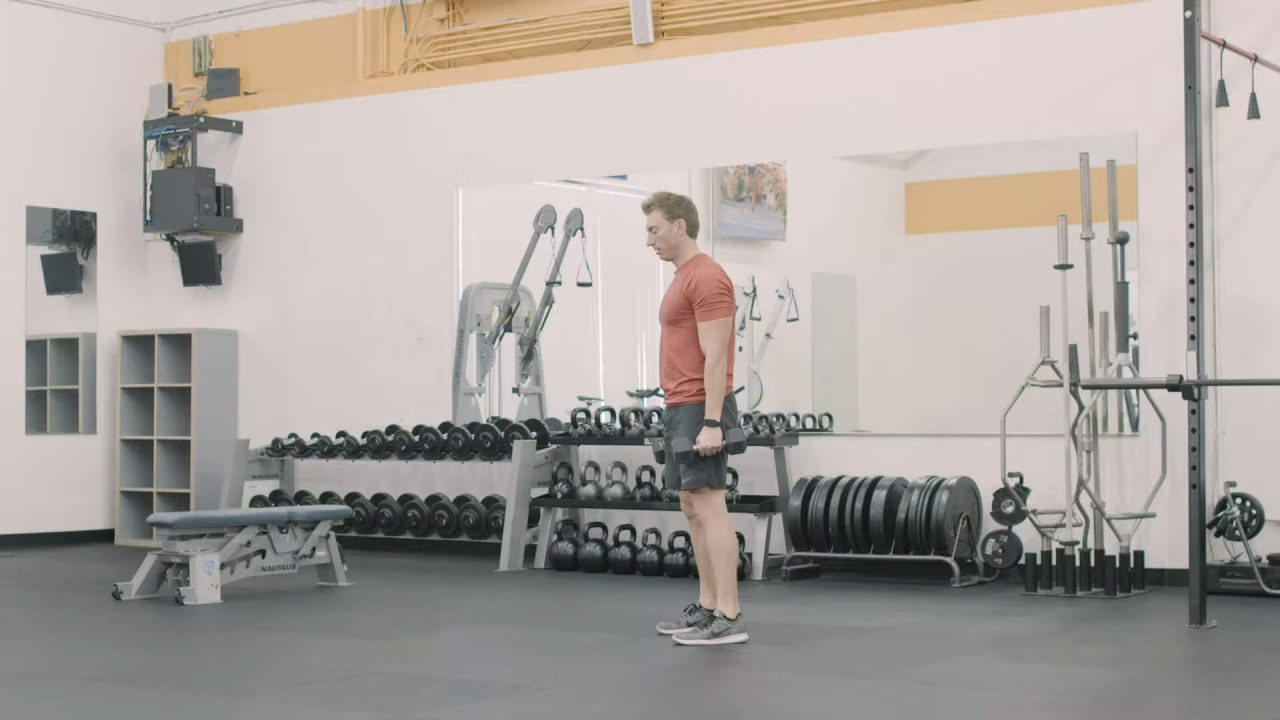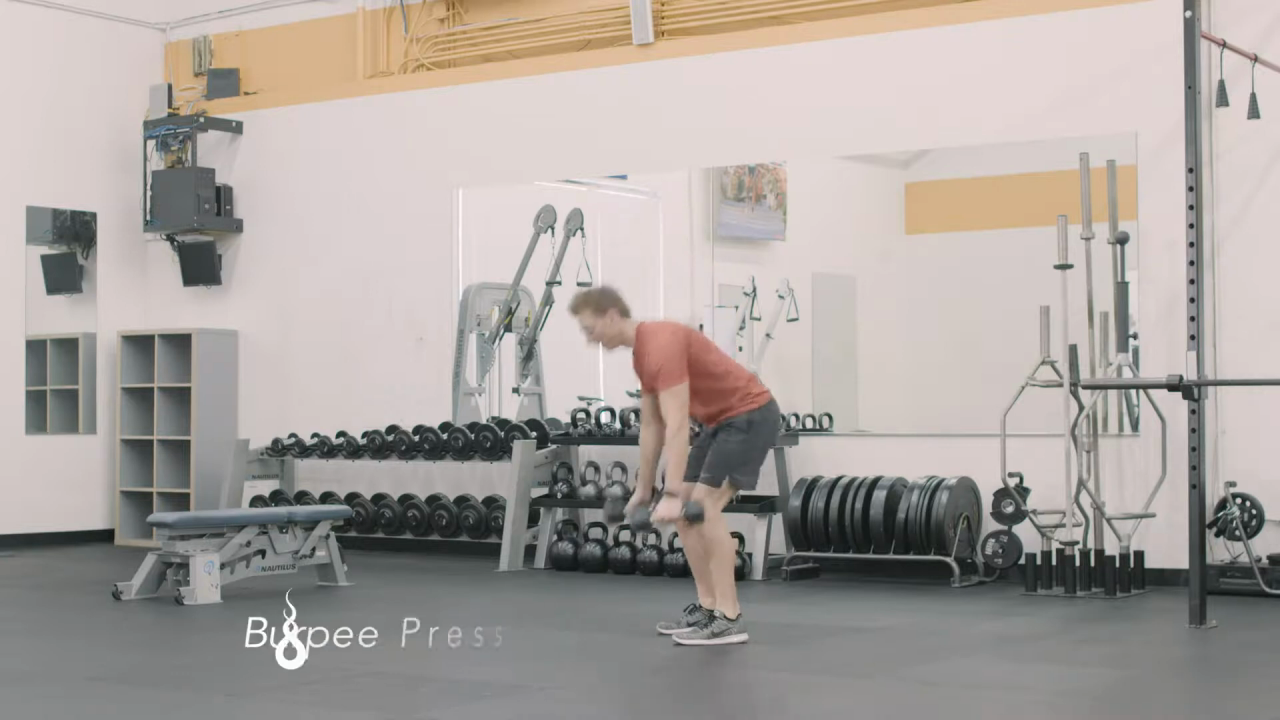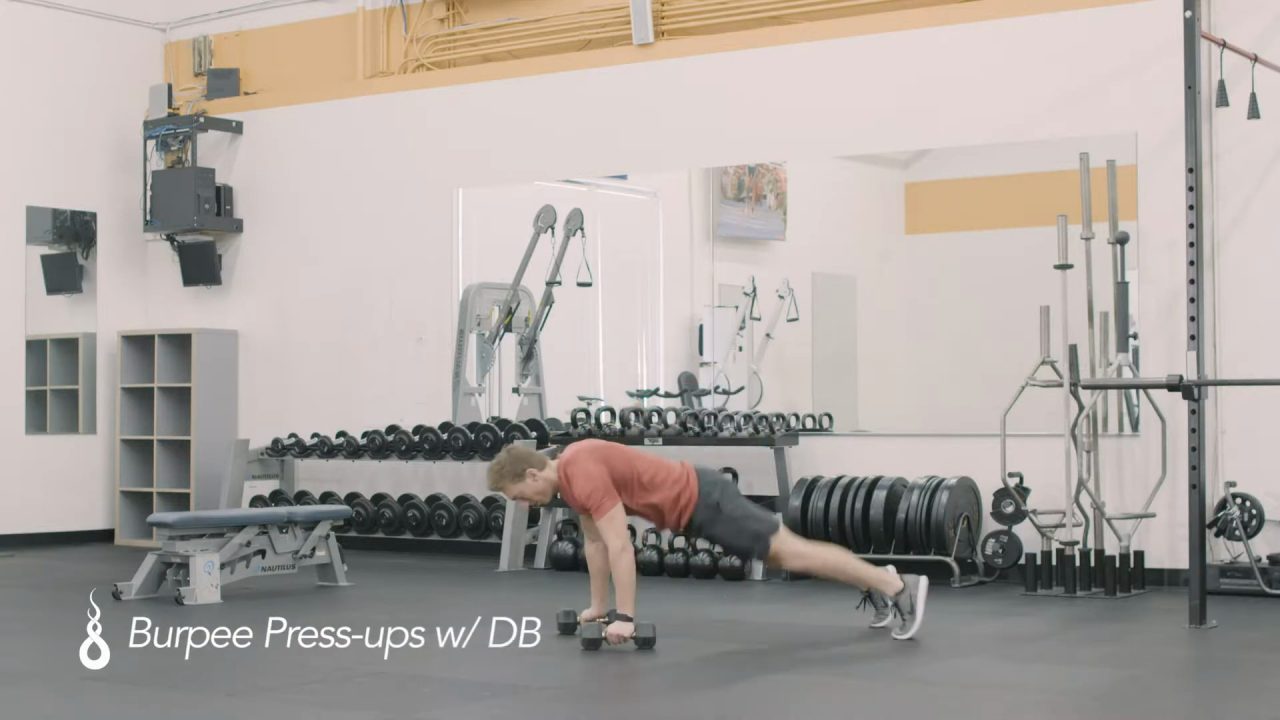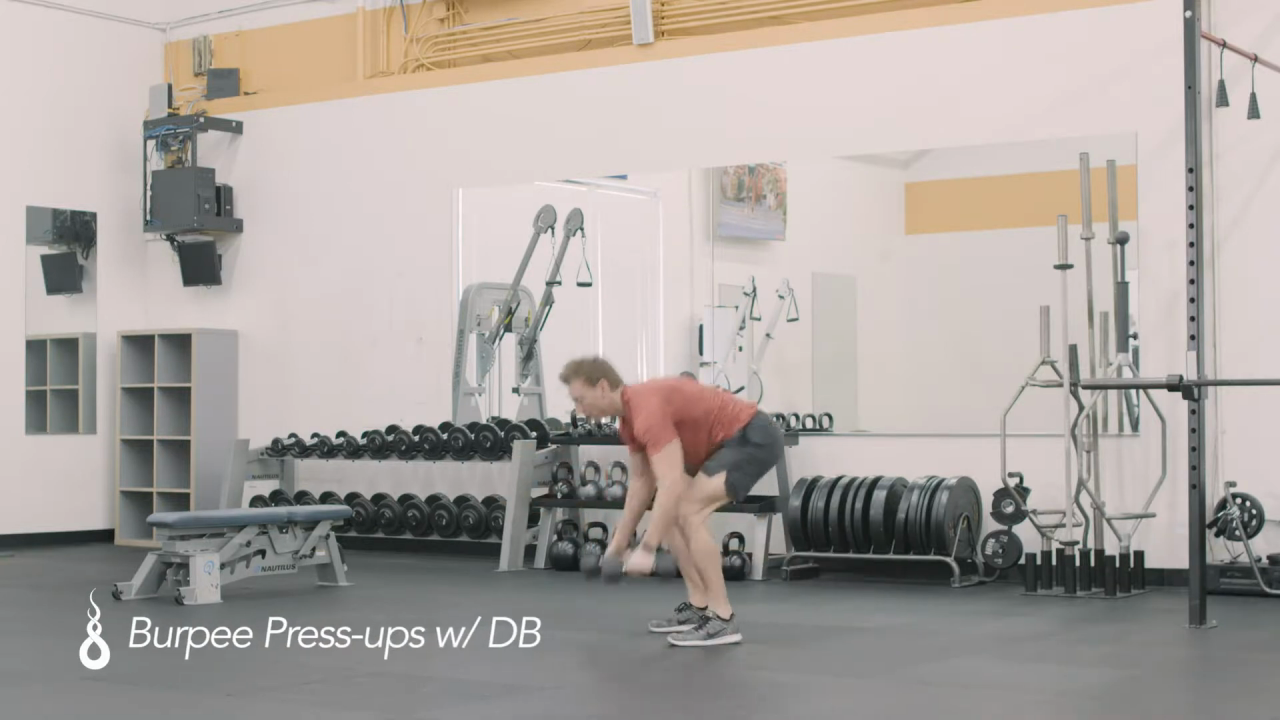
dt=1s
person 1, frame 1
left shoulder: (706, 278)
right shoulder: (683, 279)
left elbow: (716, 357)
left wrist: (712, 423)
left hip: (701, 411)
right hip: (682, 410)
left knee: (709, 508)
right knee: (693, 510)
left ankle: (728, 618)
right ankle: (707, 608)
person 1, frame 2
left shoulder: (661, 345)
right shoulder: (642, 351)
left elbow: (676, 428)
right elbow: (651, 427)
left wrist: (671, 497)
right wrist: (643, 488)
left hip: (750, 417)
right hip: (725, 419)
left knee: (702, 507)
right knee: (686, 505)
left ankle: (728, 619)
right ankle: (707, 608)
person 1, frame 3
left shoulder: (581, 475)
right shoulder: (570, 470)
left elbow: (620, 547)
right elbow: (595, 542)
left wrist: (624, 617)
right wrist: (597, 605)
left hip: (701, 501)
right hip: (691, 501)
left knee: (789, 552)
right knee: (786, 552)
left ankle: (899, 587)
right ankle: (881, 583)
person 1, frame 4
left shoulder: (646, 411)
right shoulder: (629, 417)
left elbow: (671, 485)
right elbow: (642, 483)
left wrist: (646, 549)
right wrist: (620, 537)
left hip: (753, 438)
right hip: (728, 440)
left knee: (688, 512)
right knee: (673, 513)
left ankle: (722, 619)
right ankle: (699, 605)
